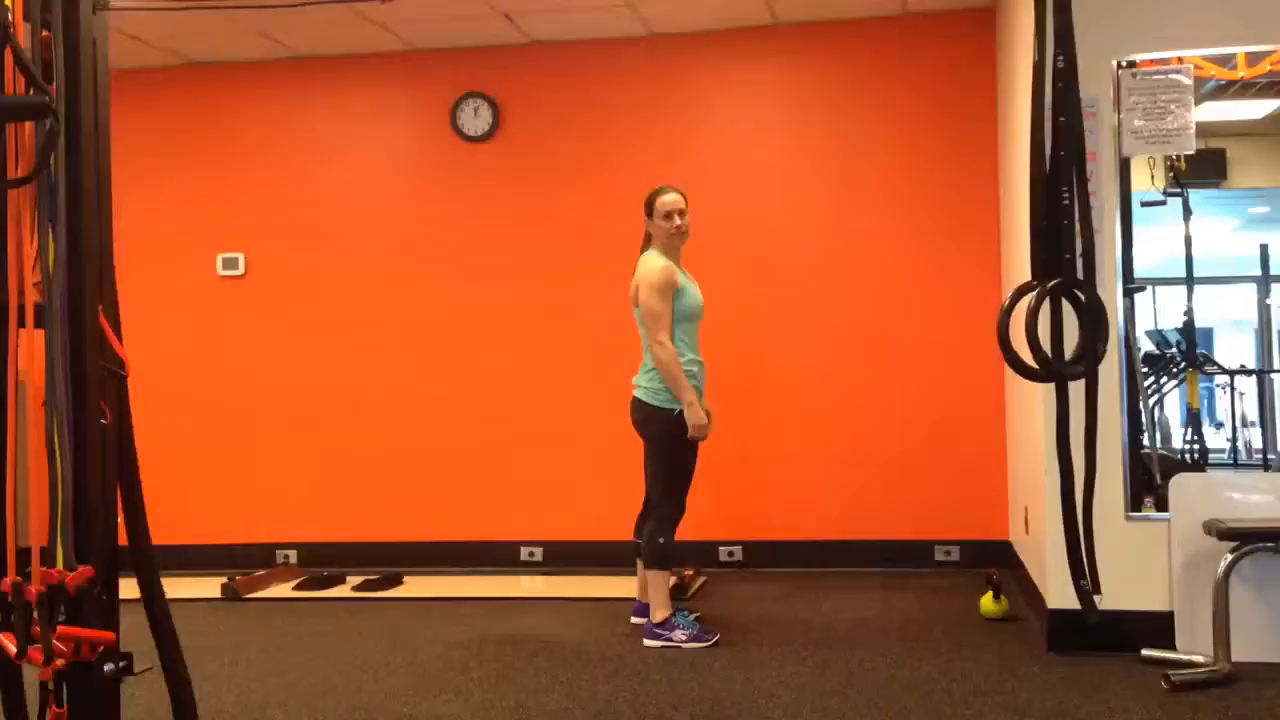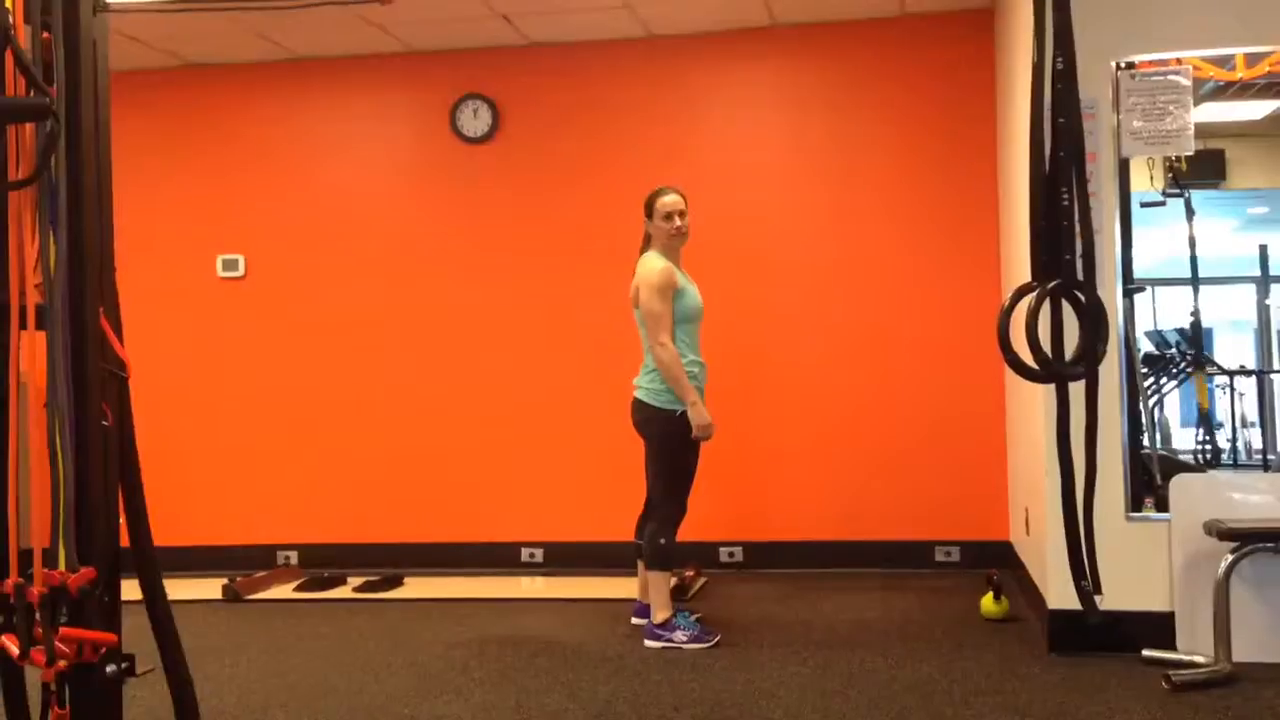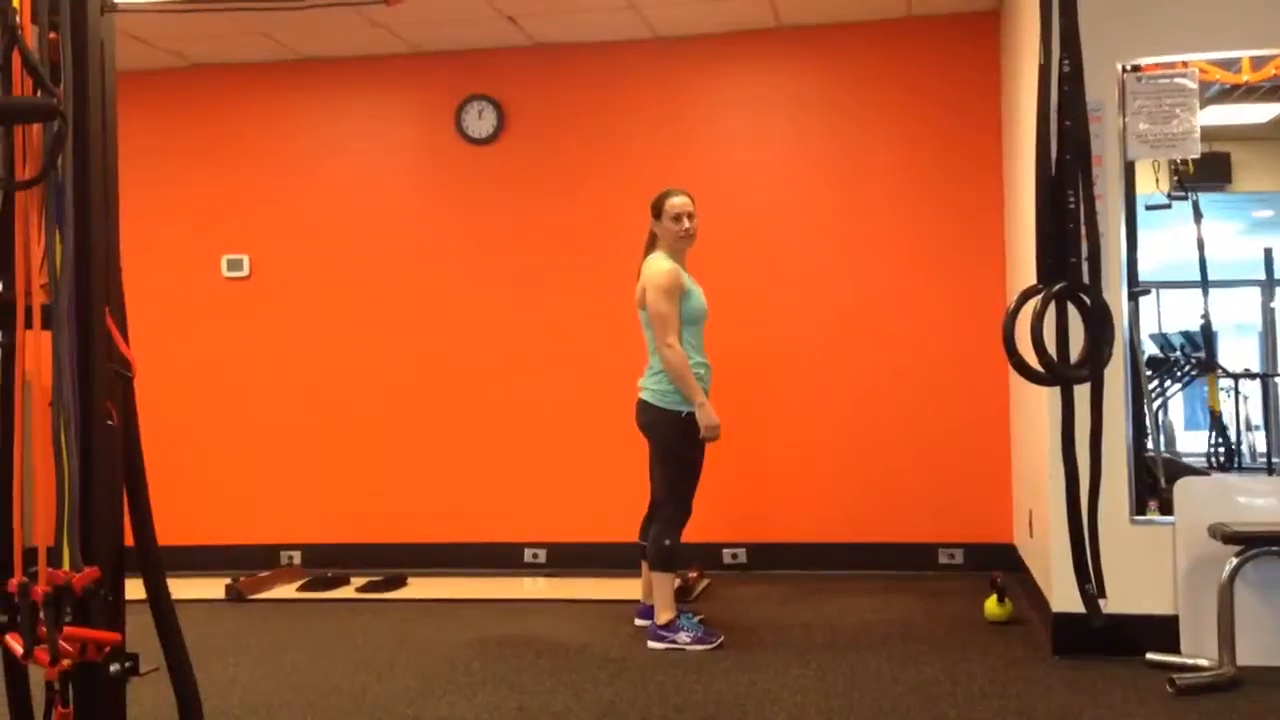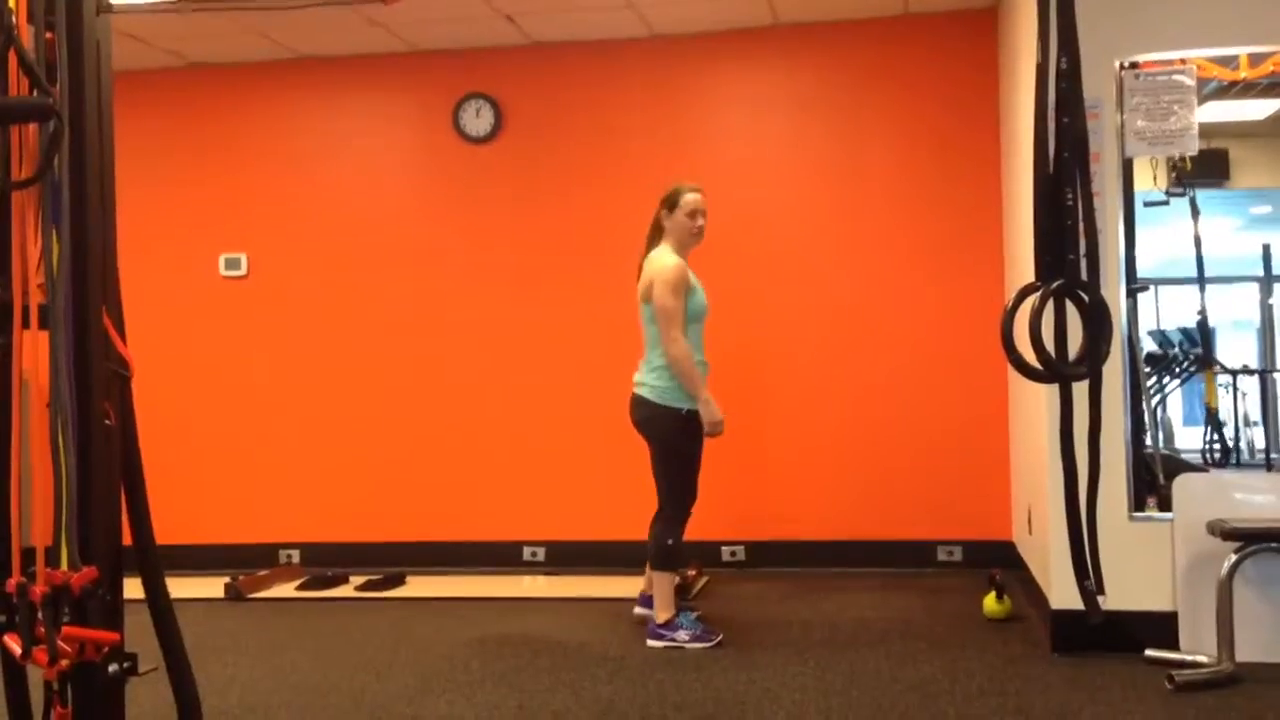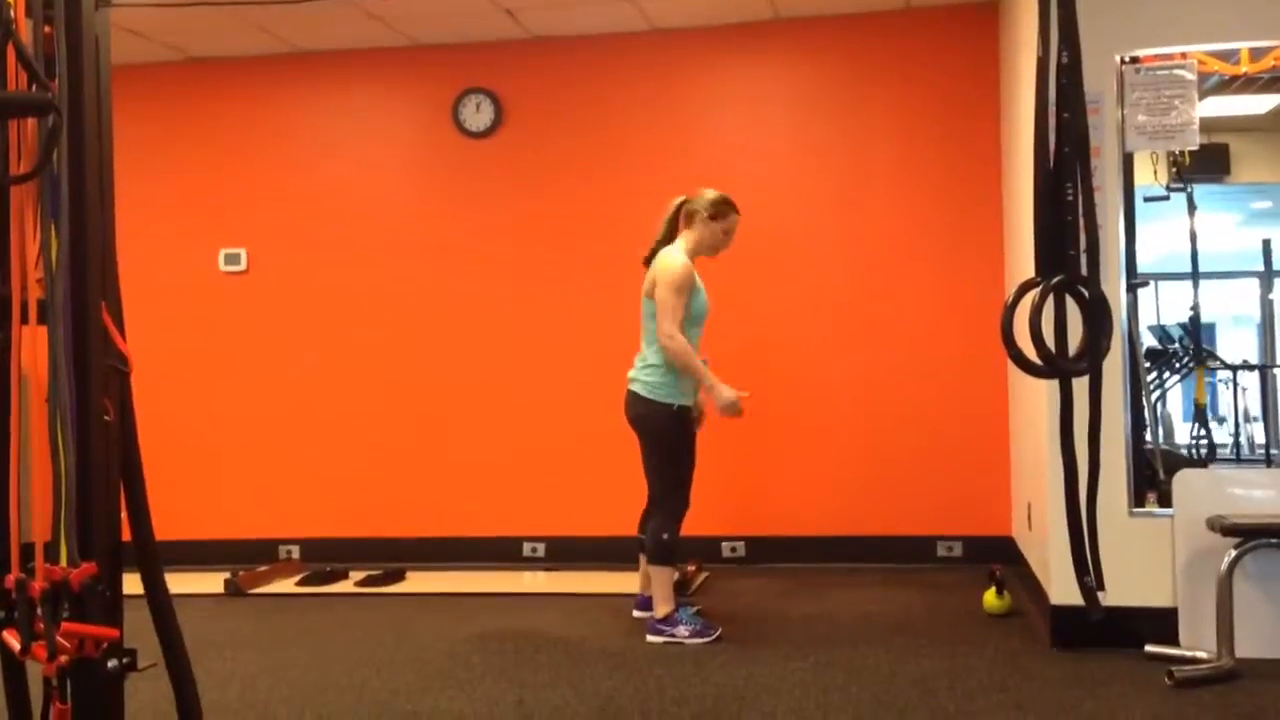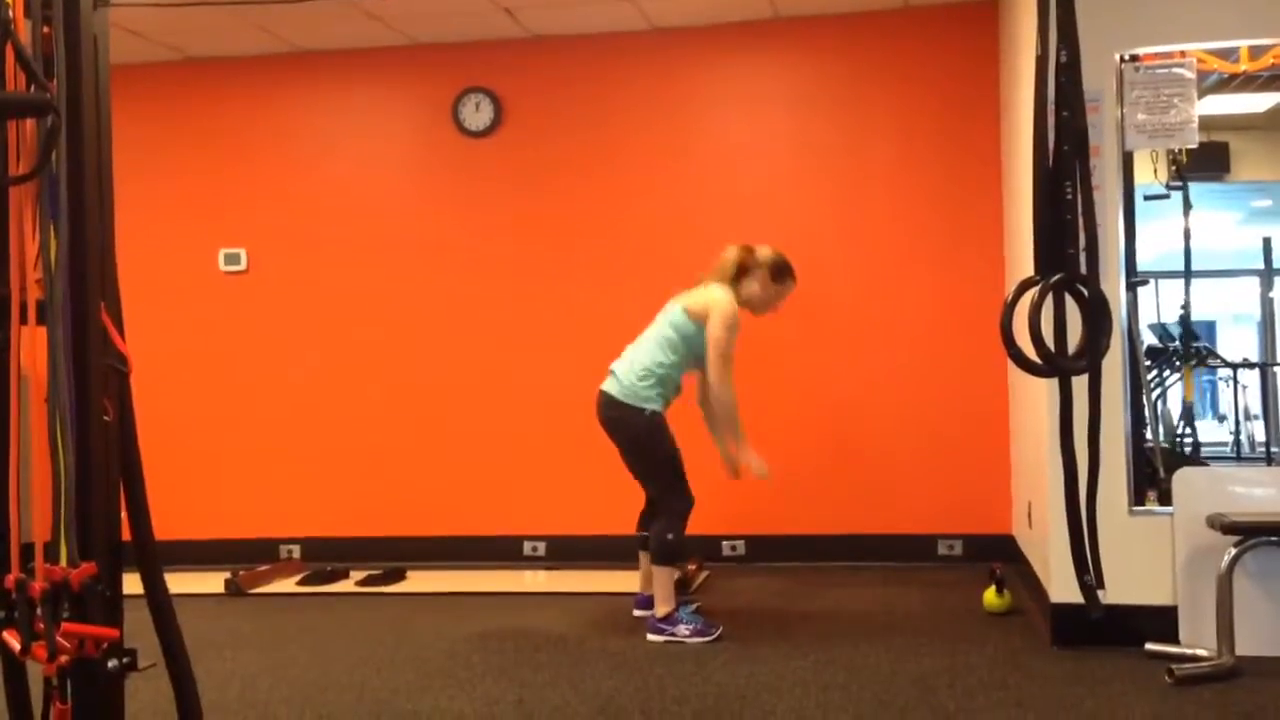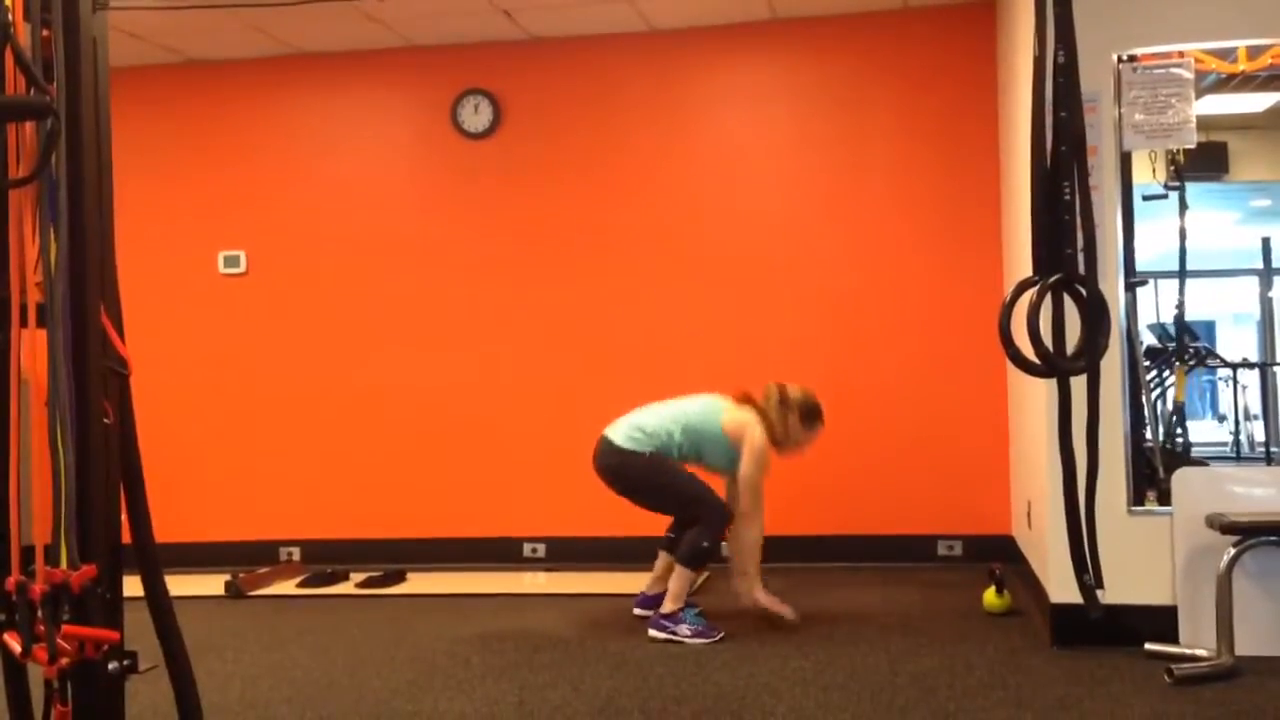
dt=0.3s
person 1, frame 1
left shoulder: (672, 267)
right shoulder: (655, 268)
right elbow: (660, 345)
left wrist: (695, 402)
right wrist: (690, 405)
left hip: (668, 403)
right hip: (664, 406)
left knee: (659, 504)
right knee: (667, 507)
left ankle: (647, 602)
right ankle: (660, 623)
person 1, frame 2
left shoulder: (671, 269)
right shoulder: (656, 269)
right elbow: (661, 346)
left wrist: (694, 402)
right wrist: (694, 405)
left hip: (667, 404)
right hip: (666, 407)
left knee: (659, 506)
right knee: (668, 509)
left ankle: (647, 603)
right ankle: (661, 623)
person 1, frame 3
left shoulder: (674, 270)
right shoulder: (663, 271)
right elbow: (669, 347)
left wrist: (698, 404)
right wrist: (703, 406)
left hip: (668, 406)
right hip: (672, 409)
left knee: (664, 507)
right knee: (673, 510)
left ankle: (652, 603)
right ankle: (665, 625)
person 1, frame 4
left shoulder: (671, 265)
right shoulder: (668, 266)
right elbow: (674, 344)
left wrist: (698, 401)
right wrist: (706, 402)
left hip: (662, 401)
right hip: (668, 405)
left knee: (675, 502)
right knee: (676, 506)
left ankle: (652, 594)
right ankle: (664, 622)
person 1, frame 5
left shoulder: (676, 261)
right shoulder: (675, 263)
right elbow: (669, 337)
left wrist: (694, 391)
right wrist: (716, 388)
left hip: (655, 397)
right hip: (660, 400)
left knee: (663, 498)
right knee: (671, 502)
left ankle: (649, 595)
right ankle: (663, 618)
person 1, frame 6
left shoulder: (709, 299)
right shoulder: (725, 306)
left elbow: (706, 385)
right elbow: (719, 383)
left wrist: (724, 446)
right wrist: (741, 450)
left hip: (621, 399)
right hip: (633, 405)
left knee: (662, 497)
right knee: (675, 501)
left ankle: (648, 595)
right ankle: (664, 616)
person 1, frame 7
left shoulder: (745, 426)
right shoulder: (755, 436)
left elbow: (735, 513)
right elbow: (747, 519)
left wrist: (740, 576)
right wrist: (754, 588)
left hip: (619, 447)
right hip: (627, 454)
left knee: (695, 512)
right knee: (711, 514)
left ankle: (654, 593)
right ankle: (670, 616)
